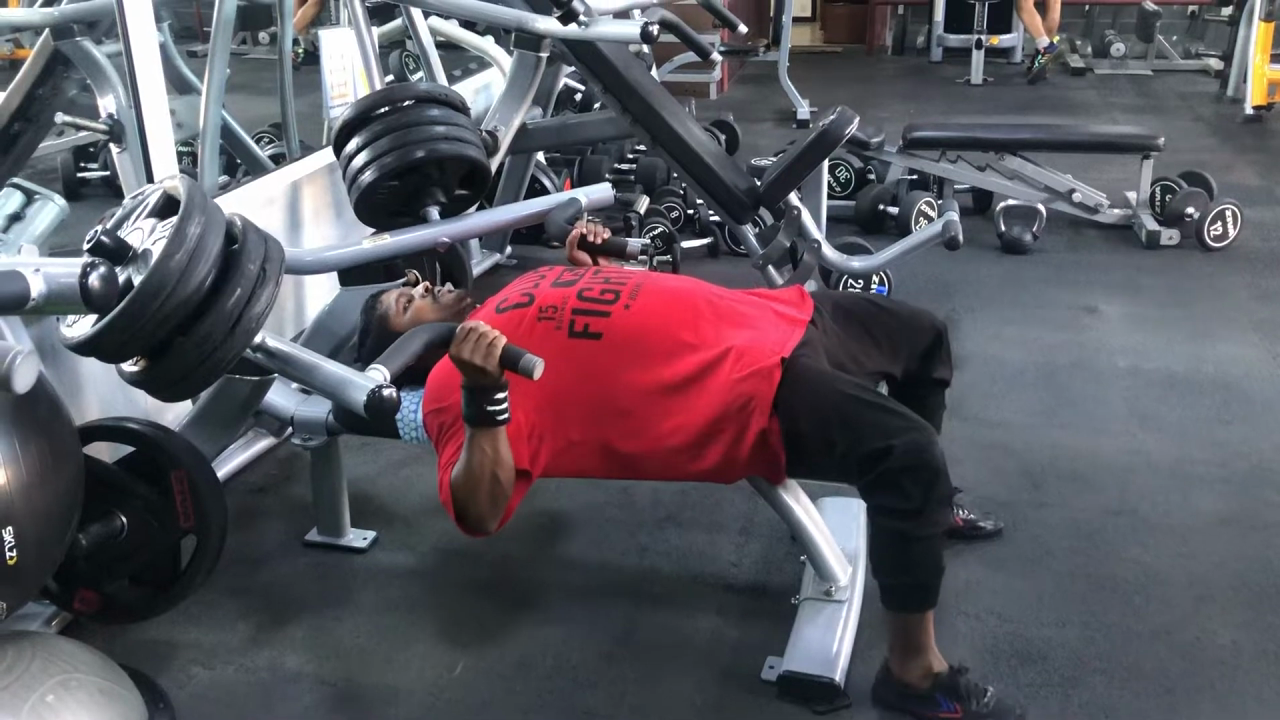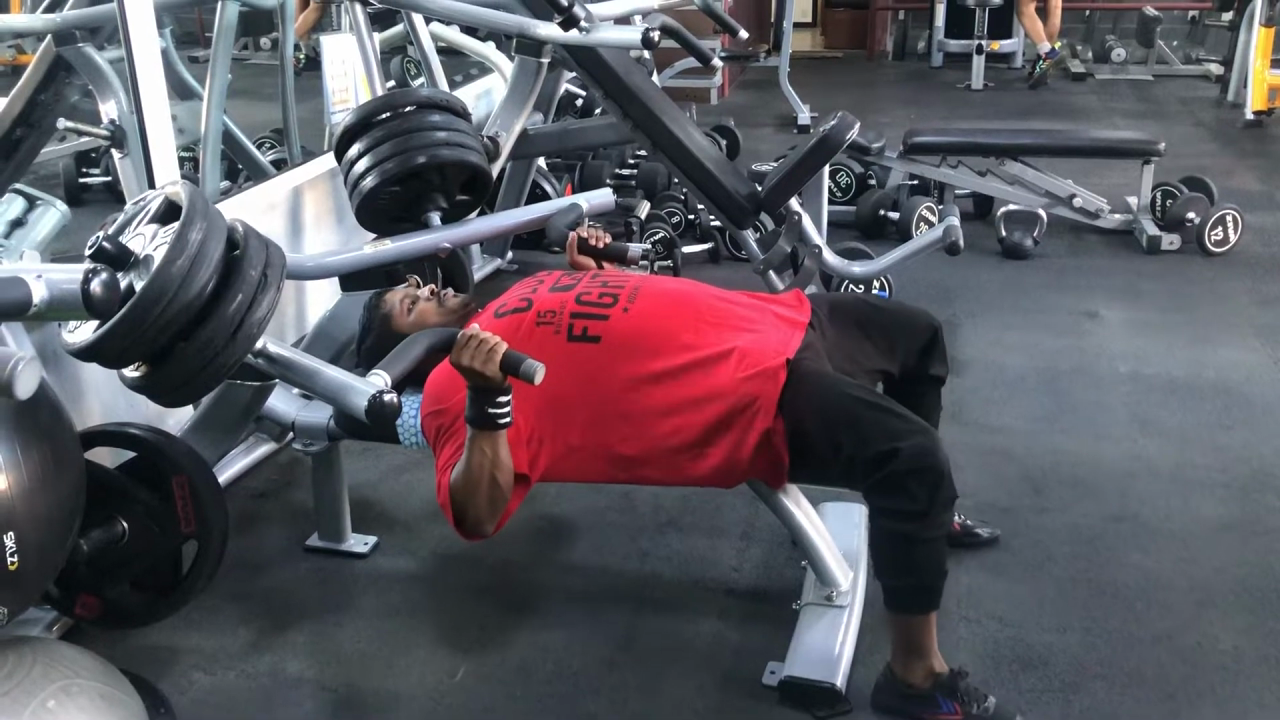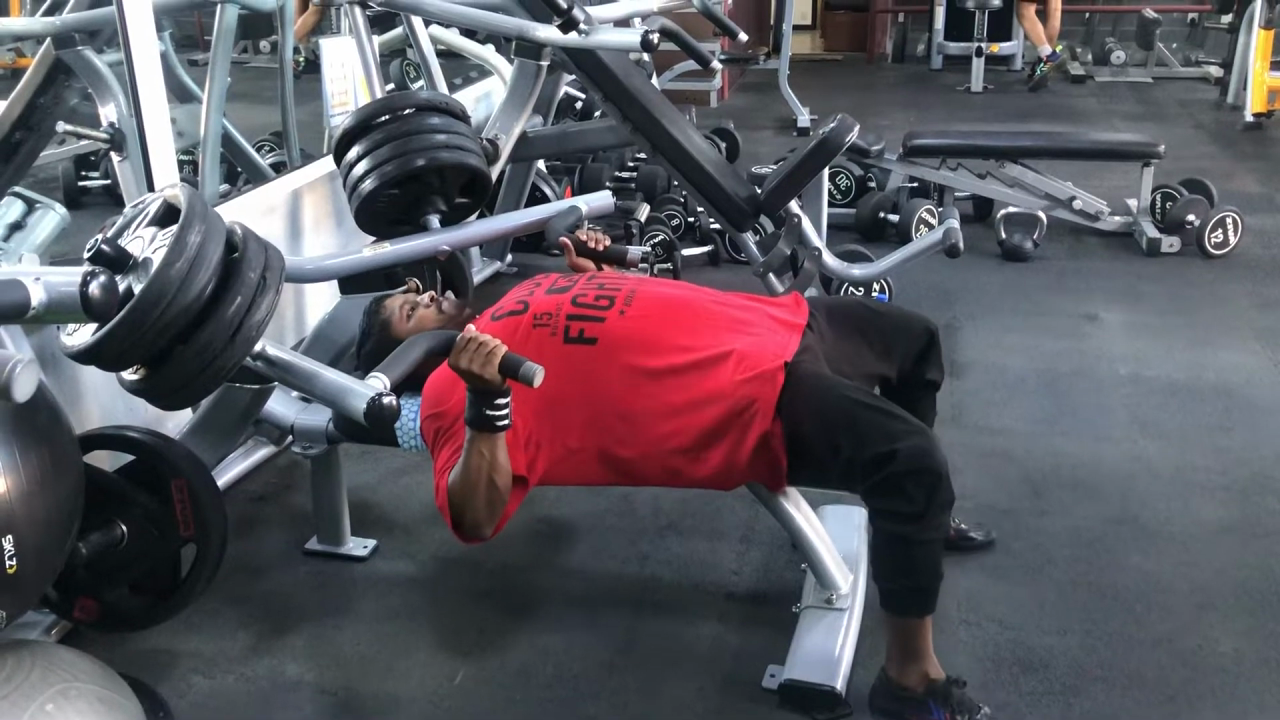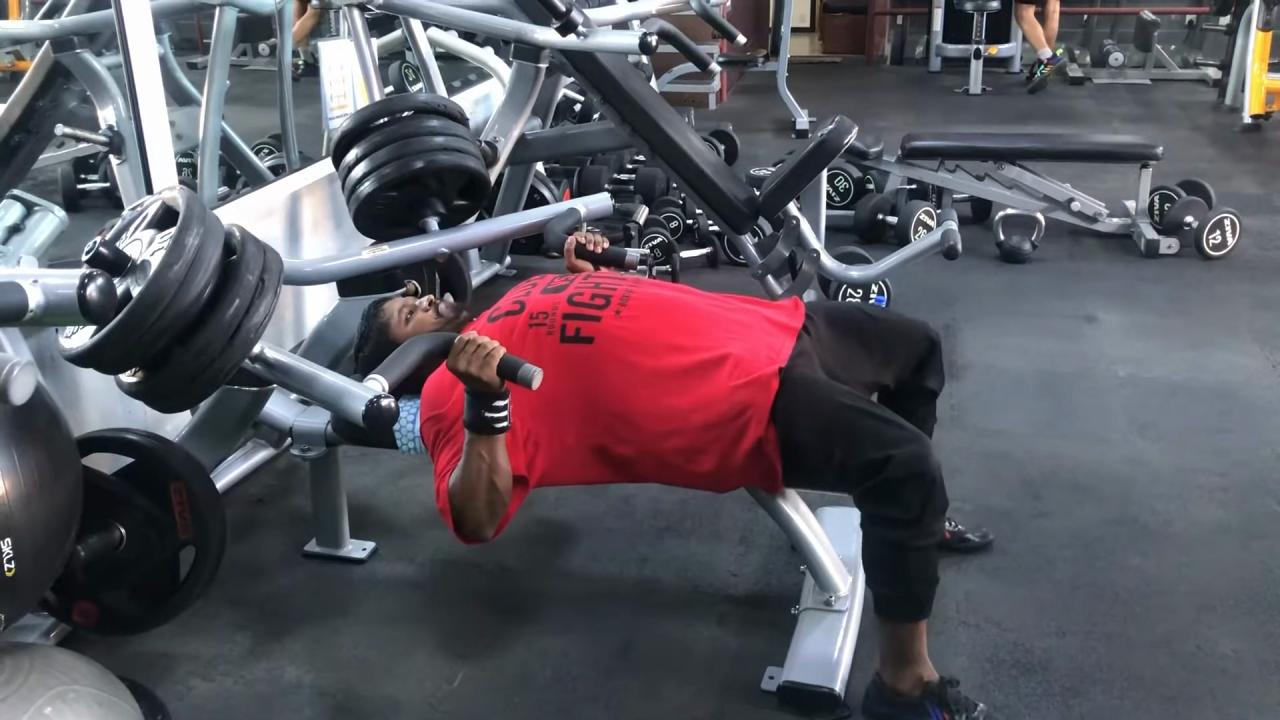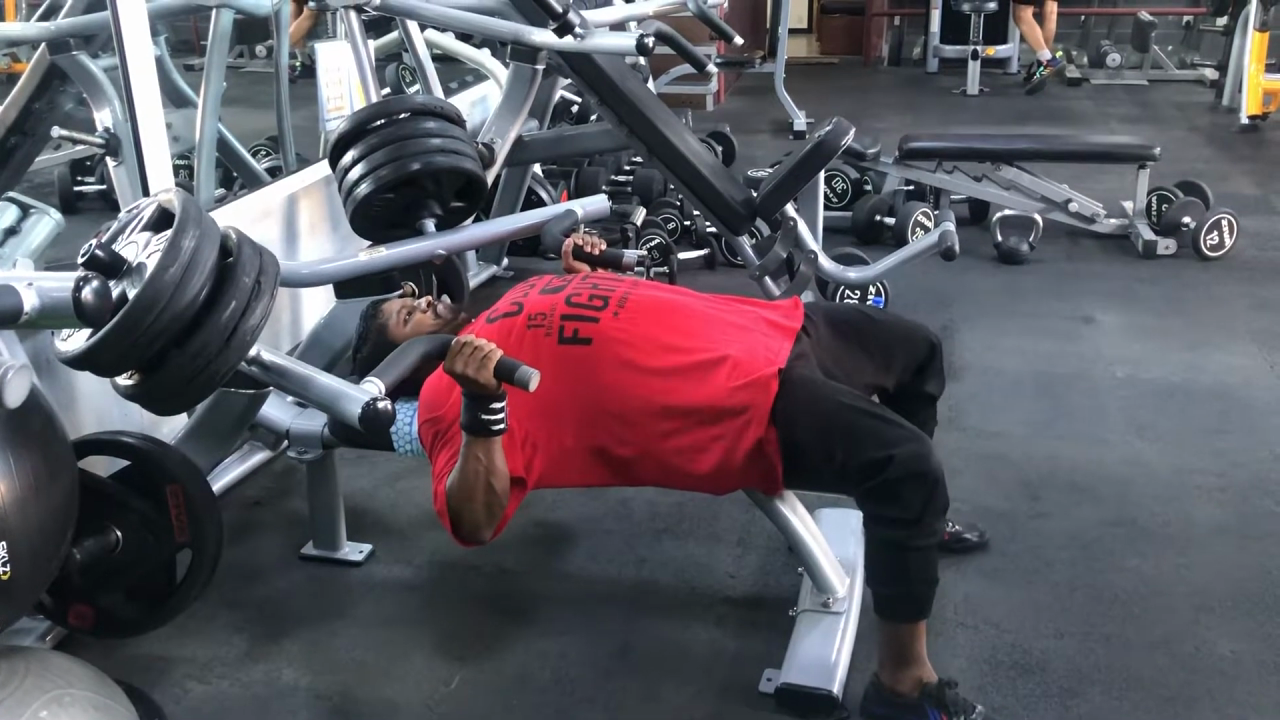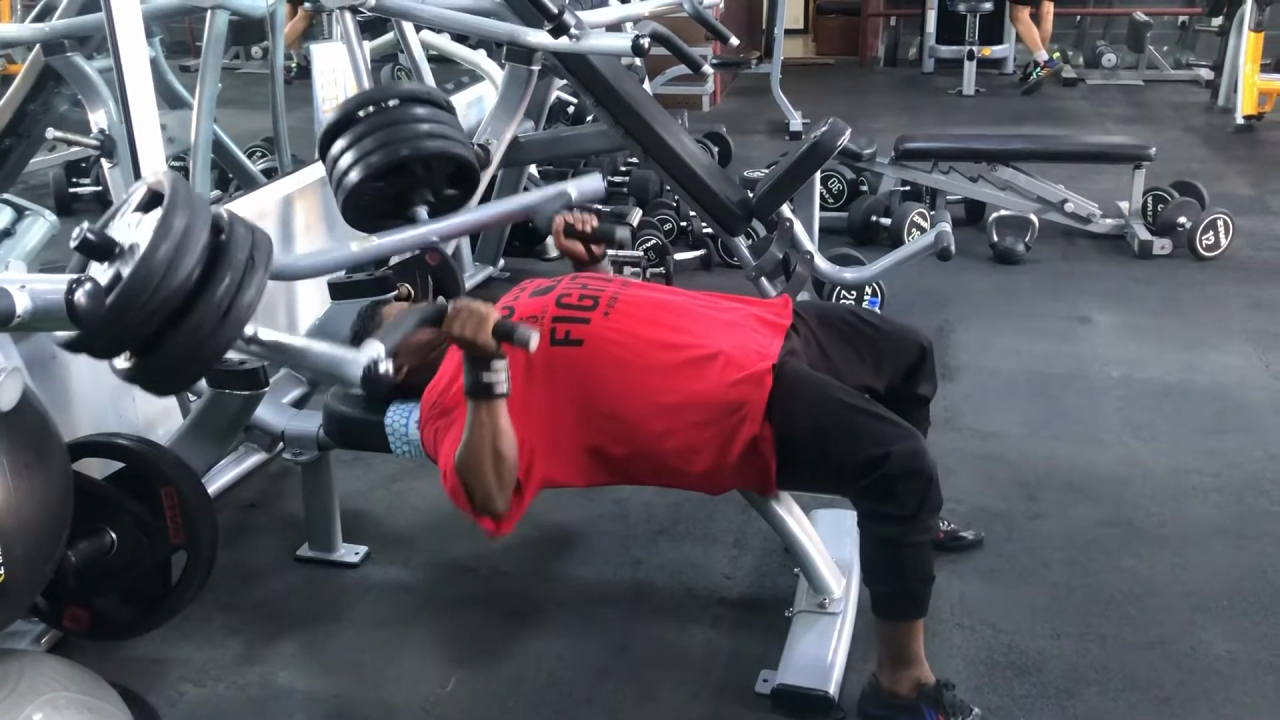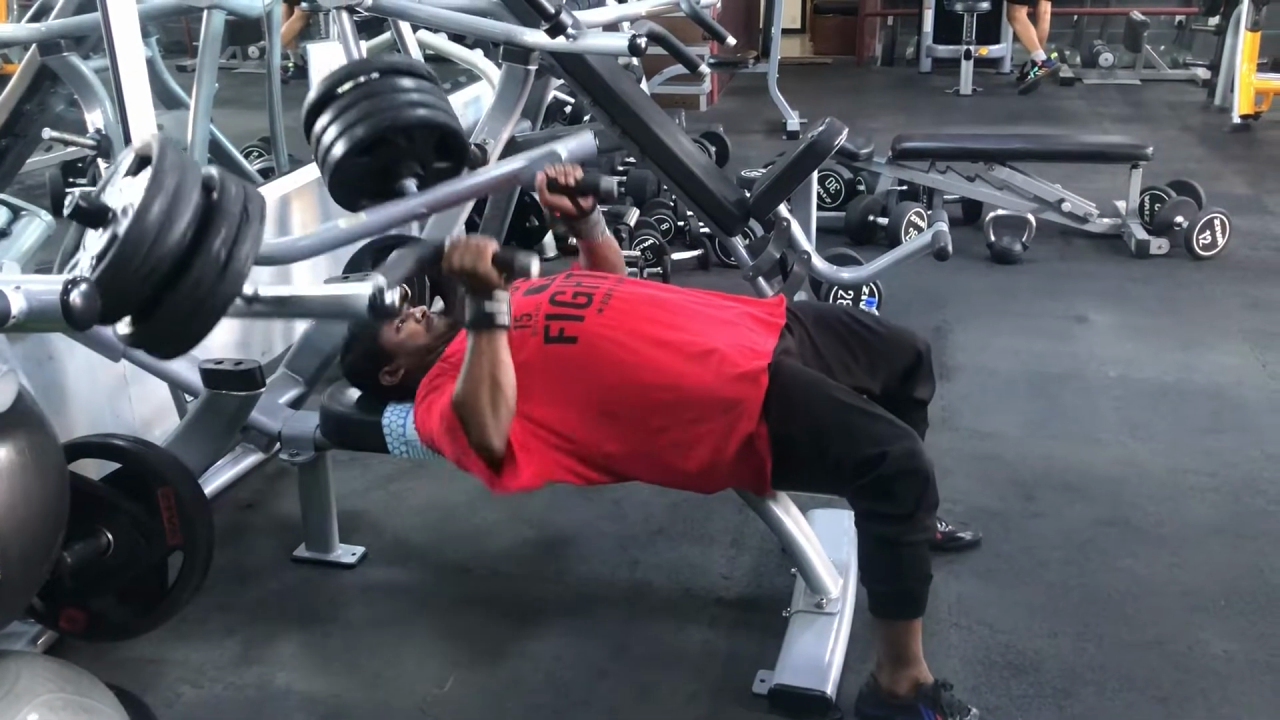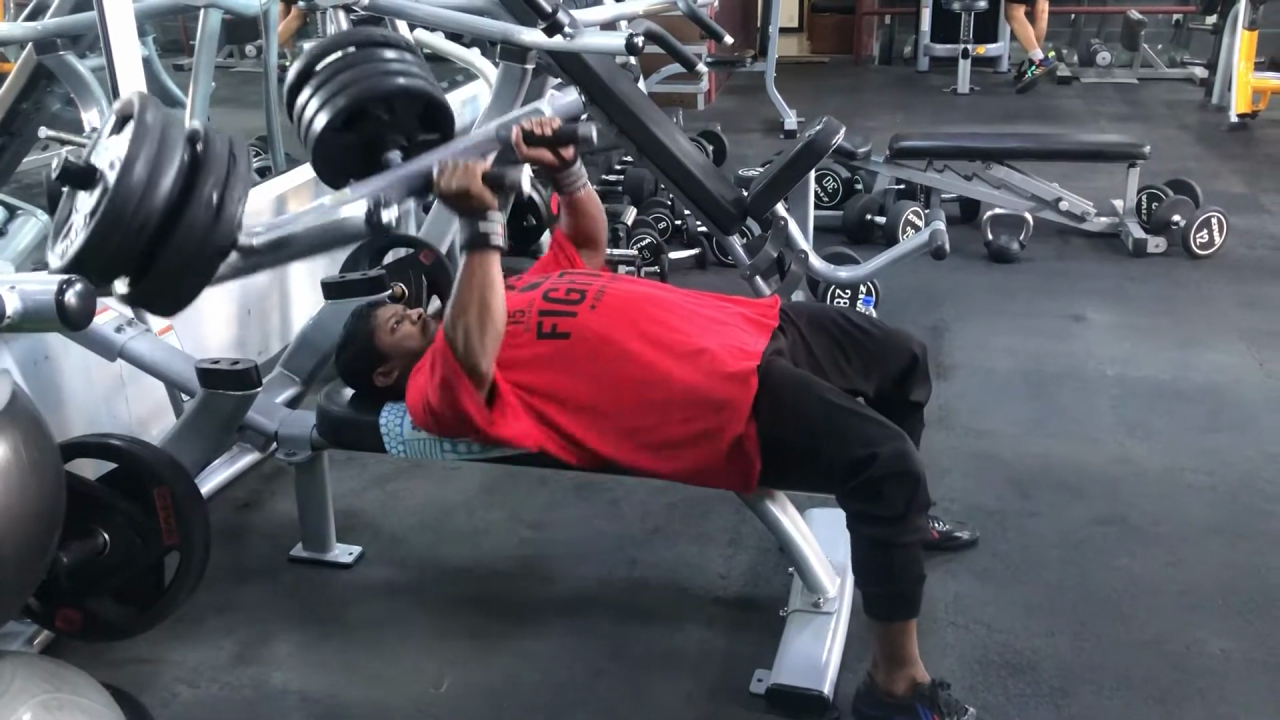
dt=0.2s
person 1, frame 1
left shoulder: (515, 299)
right shoulder: (454, 379)
right elbow: (479, 513)
left wrist: (593, 259)
right wrist: (482, 395)
right hip: (747, 391)
left knee: (920, 336)
right knee: (909, 452)
left ankle: (919, 508)
person 1, frame 2
left shoulder: (515, 304)
right shoulder: (452, 386)
right elbow: (477, 516)
left wrist: (595, 266)
right wrist: (486, 397)
right hip: (747, 396)
left knee: (917, 336)
right knee: (914, 454)
left ankle: (918, 512)
person 1, frame 3
left shoulder: (512, 310)
right shoulder: (451, 389)
right elbow: (476, 520)
left wrist: (597, 268)
right wrist: (486, 401)
right hip: (745, 398)
left knee: (915, 339)
right knee: (913, 459)
left ankle: (913, 518)
person 1, frame 4
left shoulder: (511, 314)
right shoulder: (449, 391)
right elbow: (477, 521)
left wrist: (592, 265)
right wrist: (485, 402)
right hip: (740, 402)
left knee: (916, 347)
right knee: (906, 465)
left ankle: (909, 523)
person 1, frame 5
left shoulder: (508, 315)
right shoulder: (446, 395)
right elbow: (476, 524)
left wrist: (592, 272)
right wrist: (481, 403)
right hip: (738, 403)
left knee: (917, 350)
right knee: (908, 465)
left ankle: (910, 528)
person 1, frame 6
left shoulder: (498, 318)
right shoulder: (447, 398)
right elbow: (490, 499)
left wrist: (589, 256)
right wrist: (482, 370)
right hip: (731, 403)
left knee: (909, 353)
right knee: (901, 464)
left ankle: (905, 528)
person 1, frame 7
left shoulder: (510, 305)
right shoulder: (443, 395)
left elbow: (610, 277)
right elbow: (488, 437)
left wrist: (581, 212)
right wrist: (483, 307)
right hip: (727, 400)
left knee: (906, 357)
right knee: (897, 463)
left ankle: (903, 529)
person 1, frame 8
left shoulder: (510, 296)
right shoulder: (434, 387)
left elbow: (589, 240)
right elbow: (472, 370)
left wrist: (560, 166)
right wrist: (480, 224)
right hip: (715, 399)
left knee: (903, 360)
right knee: (887, 464)
left ankle: (898, 524)
